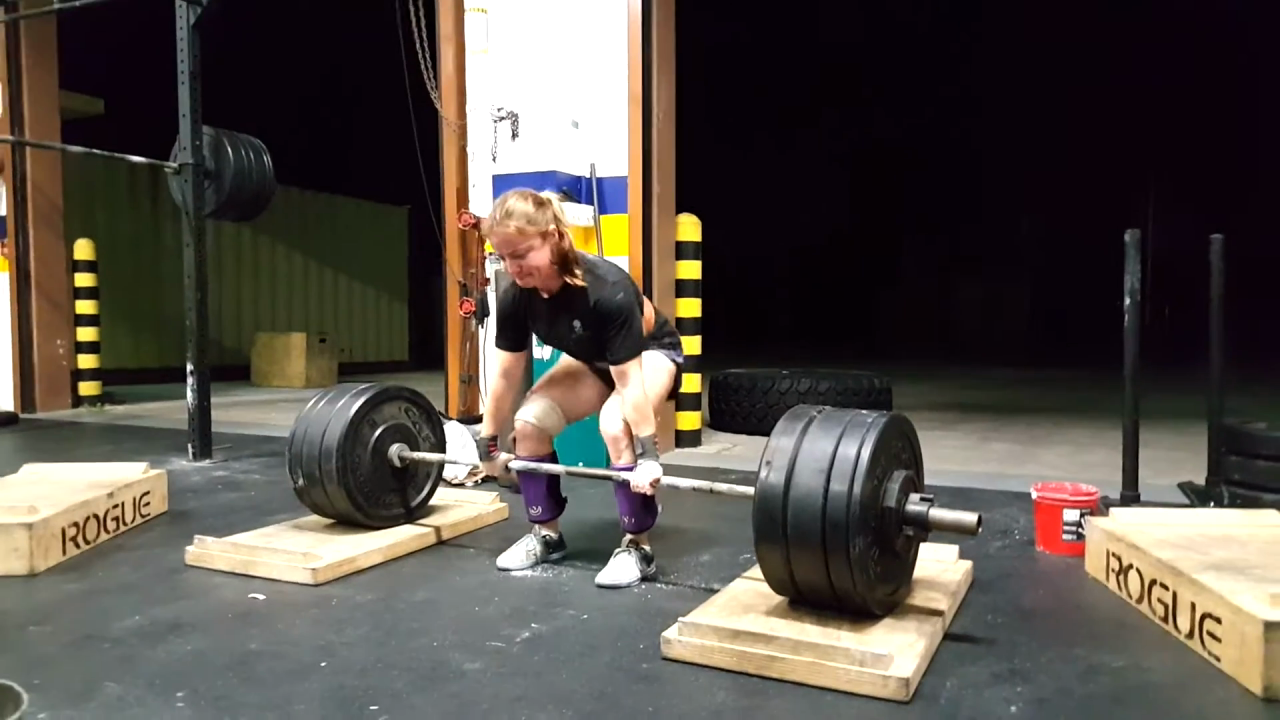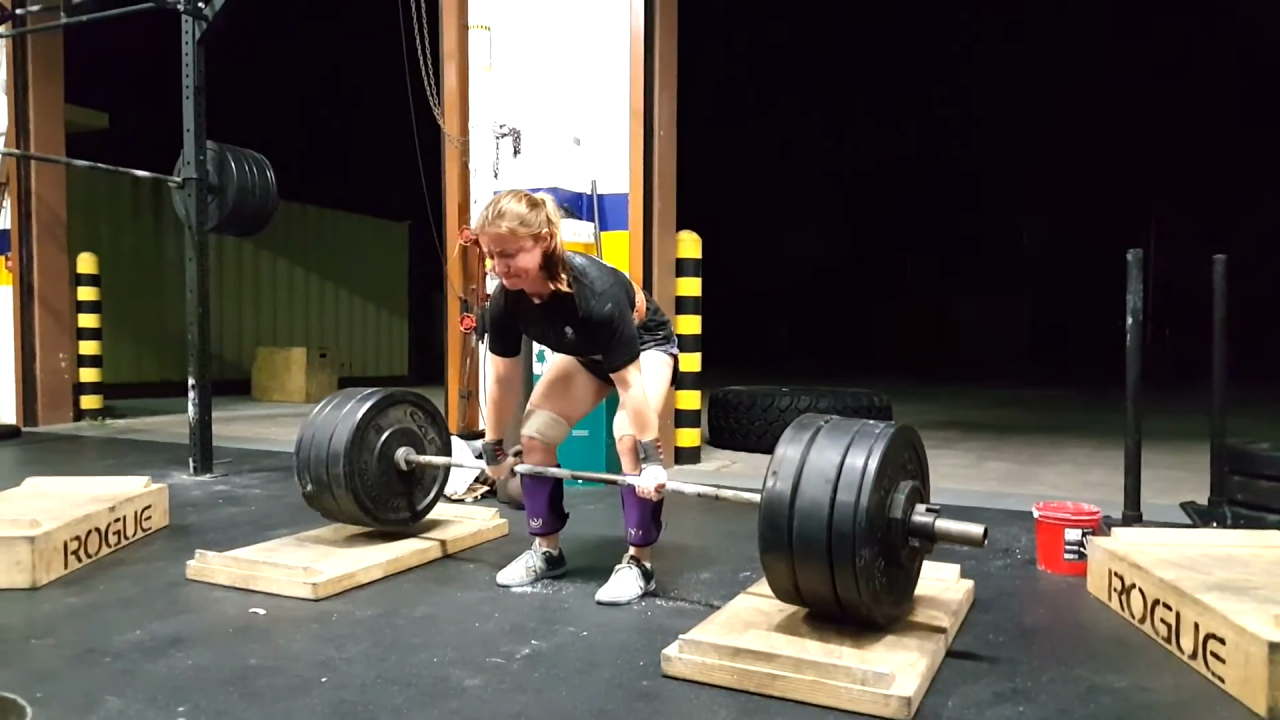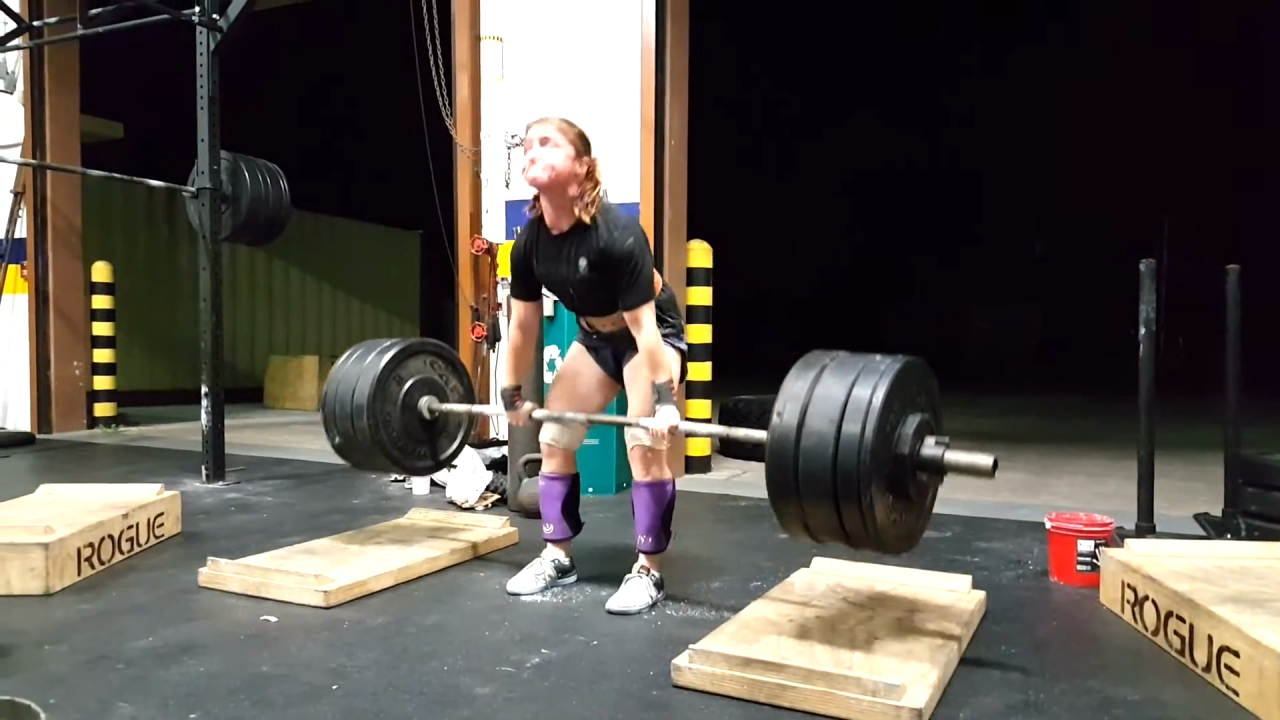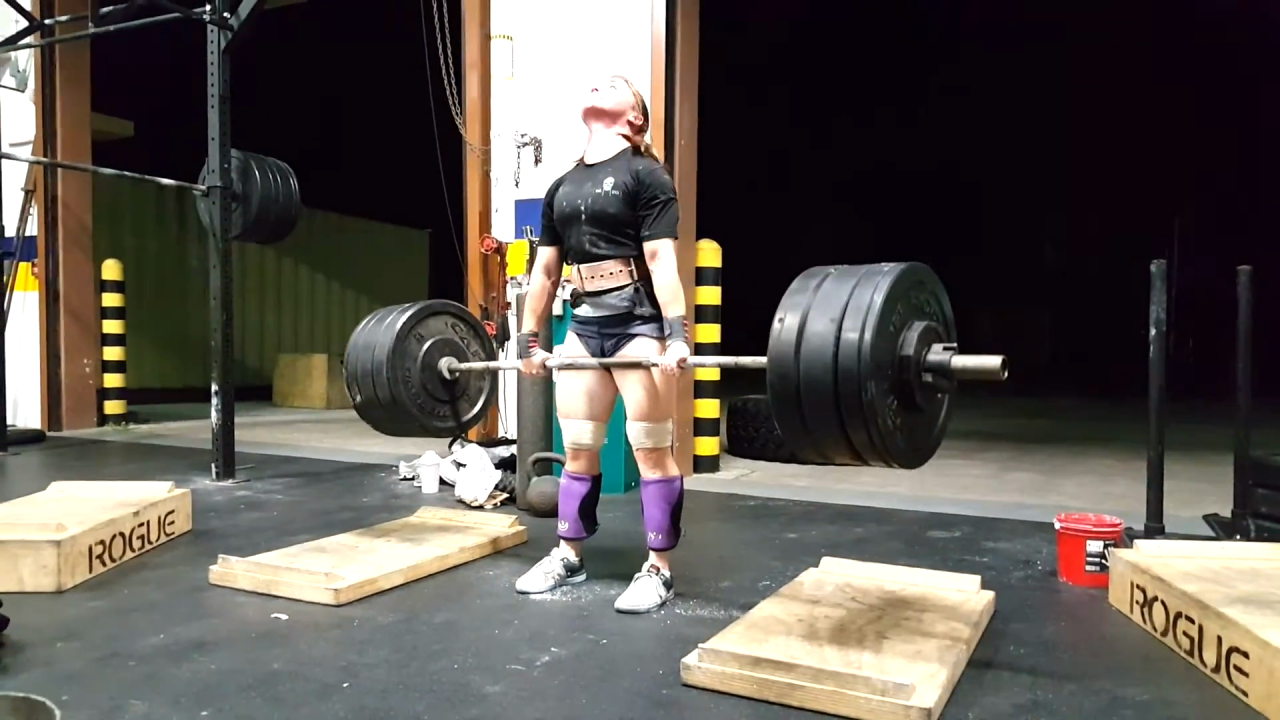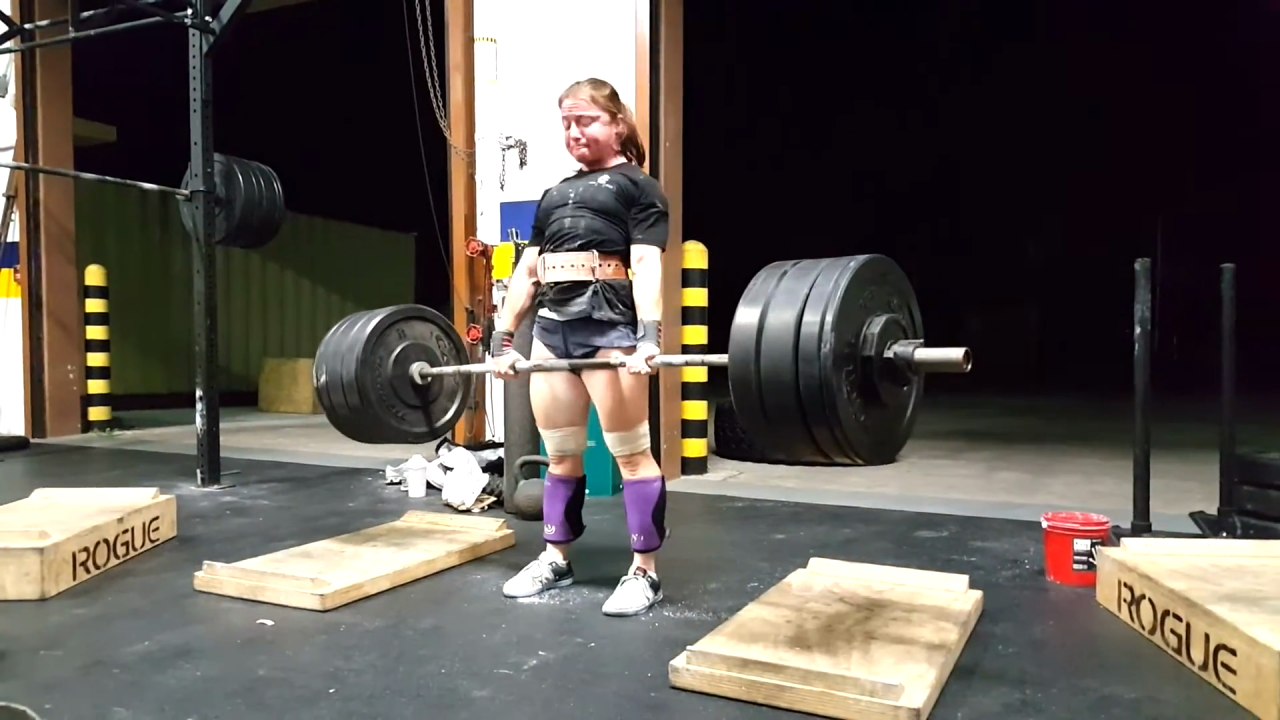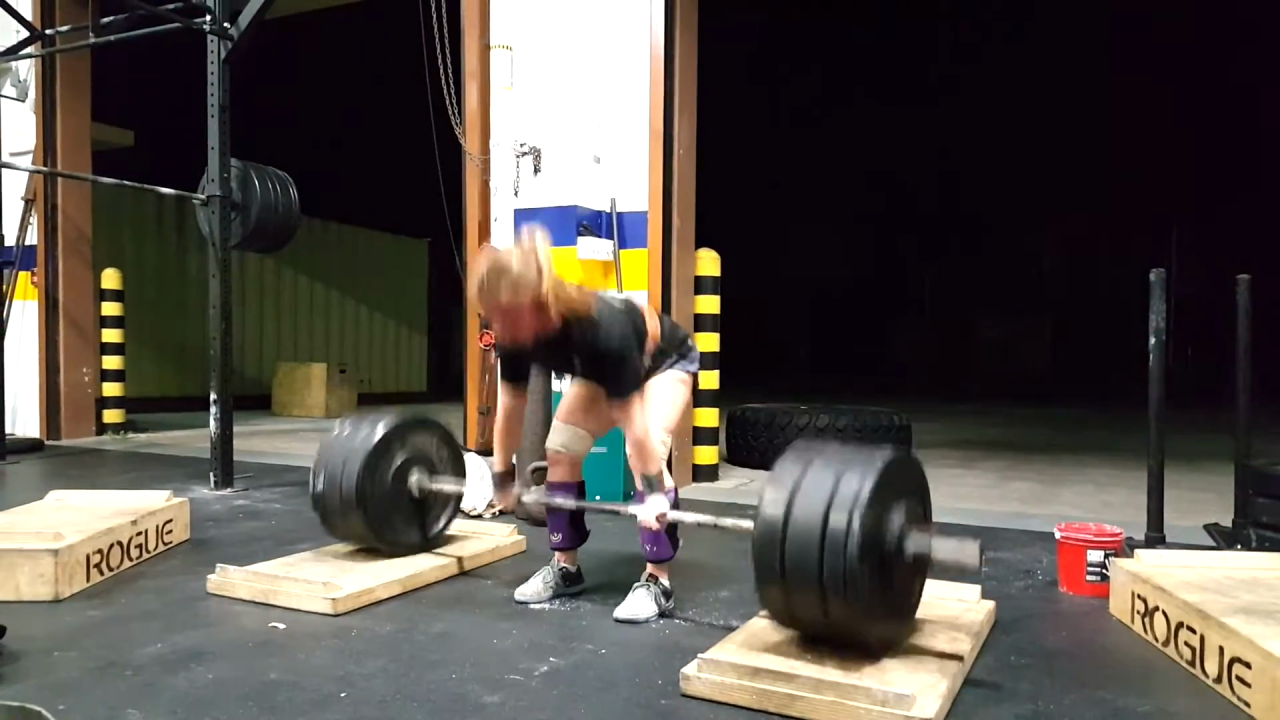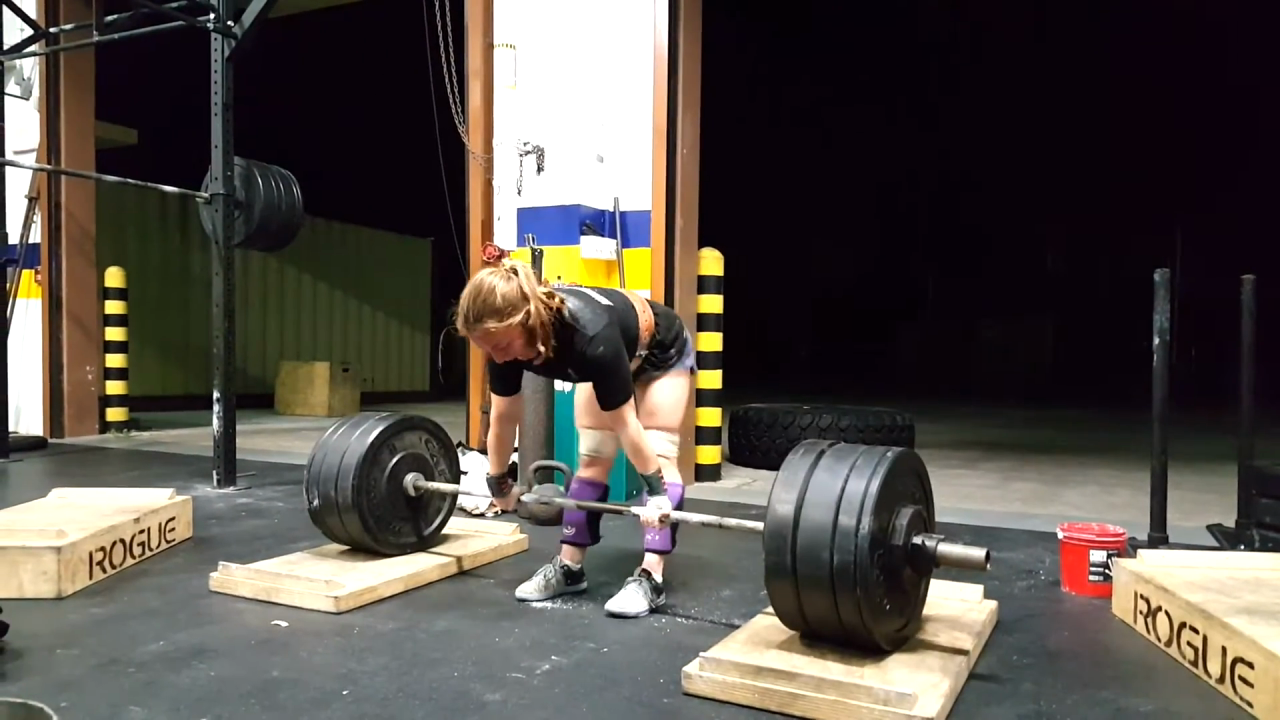
dt=0.7s
person 1, frame 1
left shoulder: (607, 289)
right shoulder: (516, 297)
left elbow: (629, 380)
right elbow: (507, 375)
left wrist: (649, 456)
right wrist: (488, 443)
left hip: (650, 350)
right hip: (592, 359)
left knee: (616, 423)
right knee: (530, 421)
left ankle: (637, 546)
right ankle: (546, 534)
person 1, frame 2
left shoulder: (597, 293)
right shoulder: (505, 302)
left elbow: (629, 385)
right elbow: (503, 380)
left wrist: (652, 460)
right wrist: (493, 448)
left hip: (644, 343)
right hip: (583, 352)
left knee: (629, 438)
right knee: (535, 434)
left ankle: (638, 563)
right ankle: (546, 549)
person 1, frame 3
left shoulder: (616, 234)
right shoulder: (530, 242)
left elbow: (643, 326)
right elbow: (523, 325)
left wrist: (665, 404)
right wrist: (512, 396)
left hip: (654, 335)
right hip: (594, 338)
left knee: (643, 445)
right knee: (553, 441)
left ankle: (647, 572)
right ankle: (556, 557)
person 1, frame 4
left shoulder: (645, 174)
right shoulder: (562, 186)
left elbow: (662, 261)
right elbow: (544, 270)
left wrist: (677, 334)
right wrist: (528, 339)
left hip: (639, 319)
right hip: (585, 321)
left knee: (650, 446)
right knee: (577, 446)
left ankle: (658, 568)
right ankle: (568, 554)
person 1, frame 5
left shoulder: (639, 187)
right shoulder: (556, 192)
left elbow: (647, 266)
right elbow: (527, 271)
left wrist: (649, 334)
right wrist: (502, 339)
left hip: (607, 321)
right hip: (550, 323)
left knee: (630, 451)
right knee: (560, 453)
left ankle: (644, 571)
right ankle: (555, 558)
person 1, frame 6
left shoulder: (602, 328)
right shoulder: (517, 335)
left elbow: (635, 415)
right elbow: (510, 407)
left wrist: (655, 489)
right wrist: (502, 475)
left hip: (665, 363)
right hip: (601, 377)
left knee: (644, 464)
right knee: (559, 450)
left ankle: (657, 580)
right ankle: (564, 566)
person 1, frame 7
left shoulder: (591, 338)
right shoulder: (503, 339)
left elbow: (624, 423)
right elbow: (503, 417)
left wrist: (655, 491)
right wrist: (498, 481)
left hip: (662, 352)
right hip: (613, 357)
left knee: (658, 453)
right knee: (594, 458)
left ankle: (650, 578)
right ankle: (568, 566)
